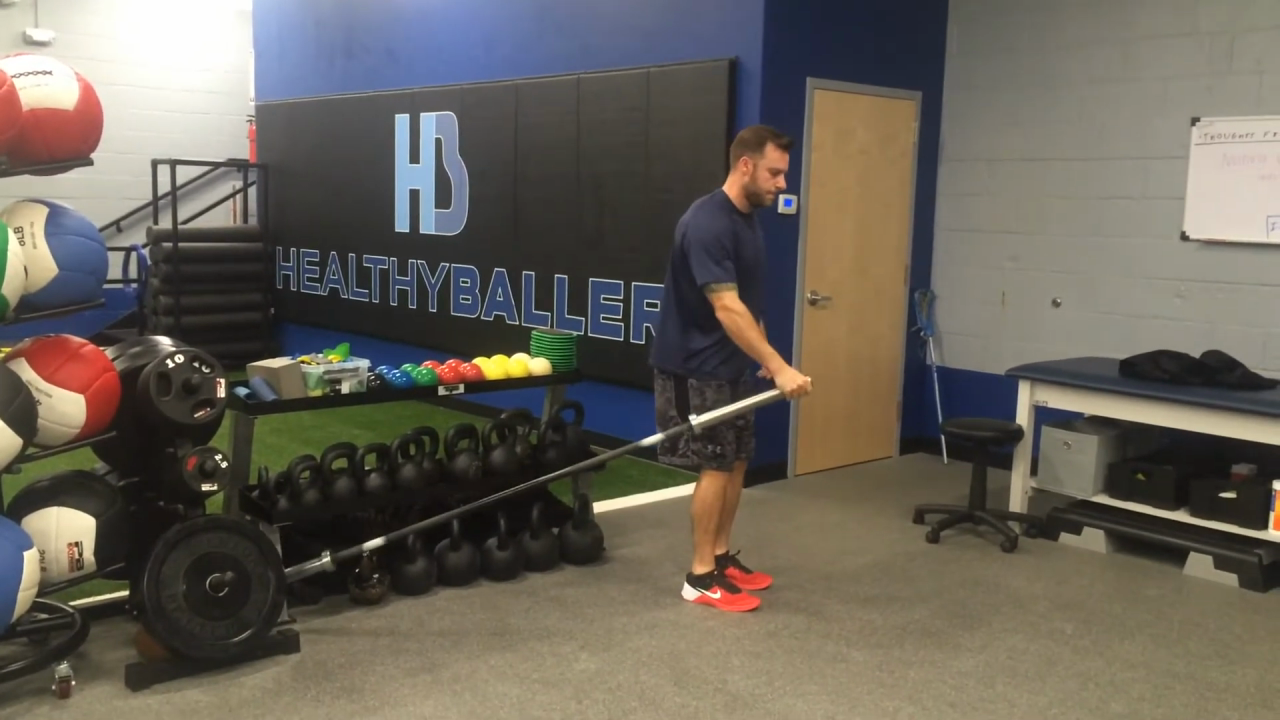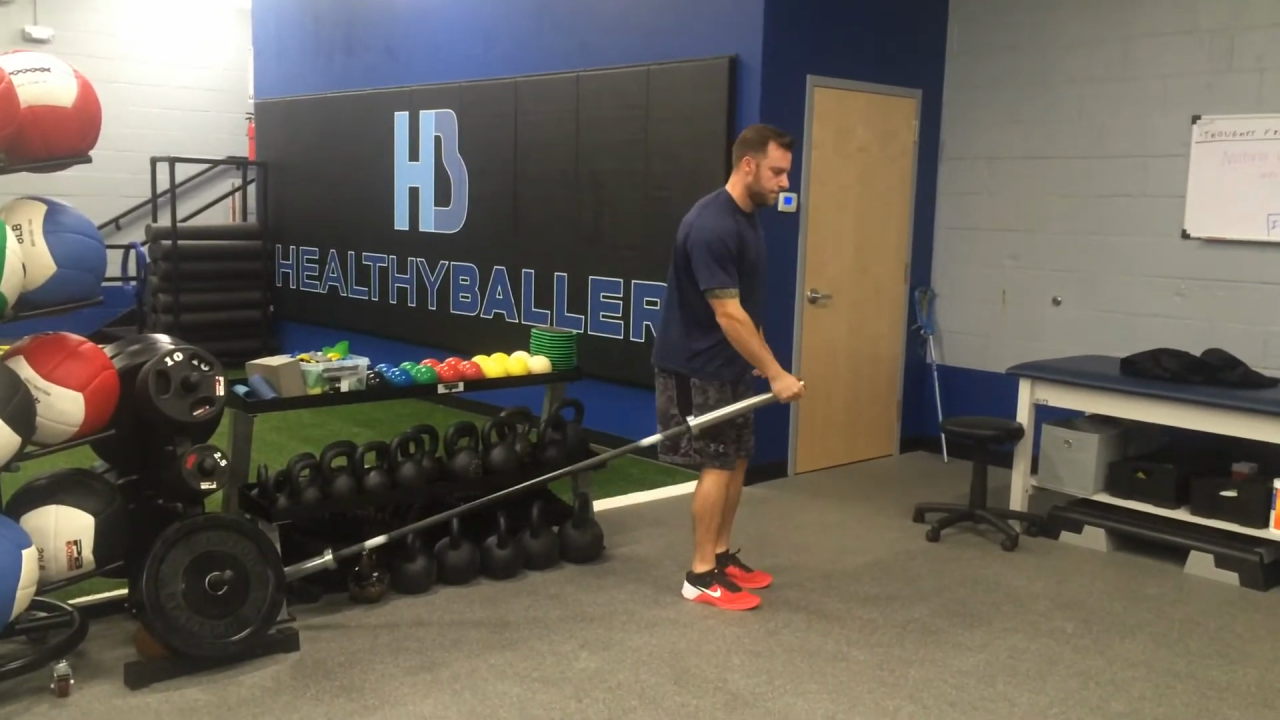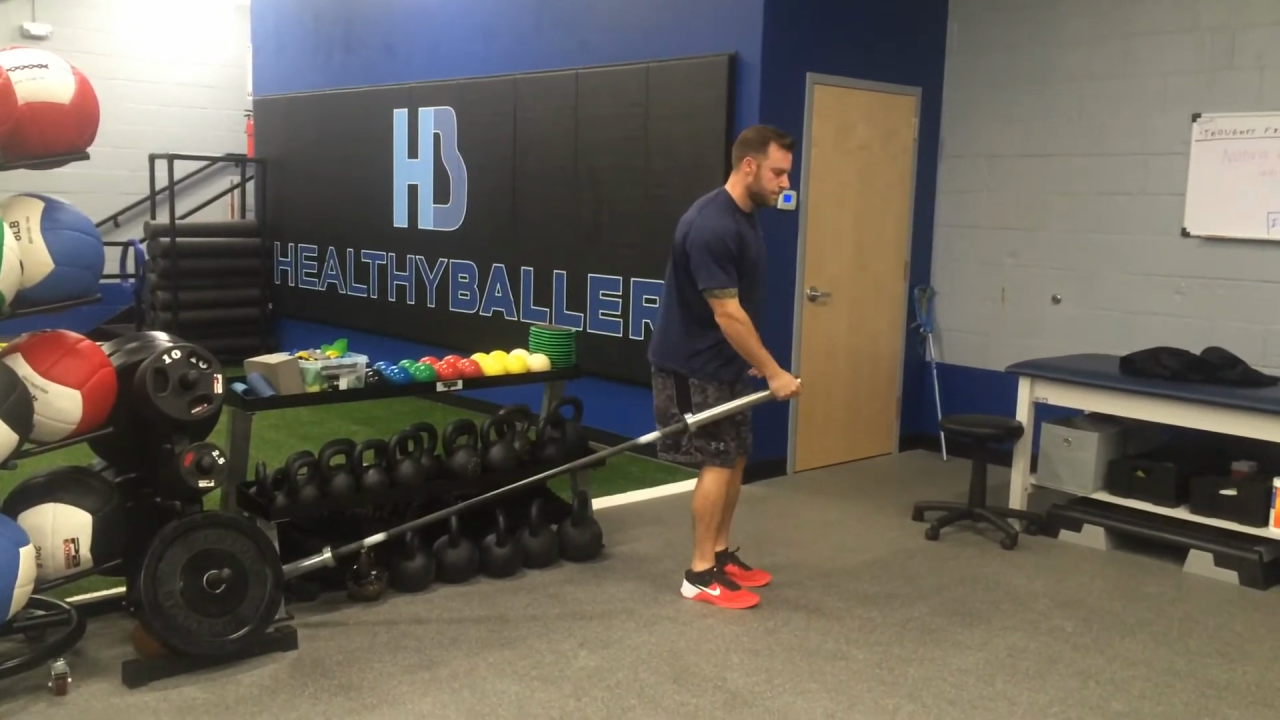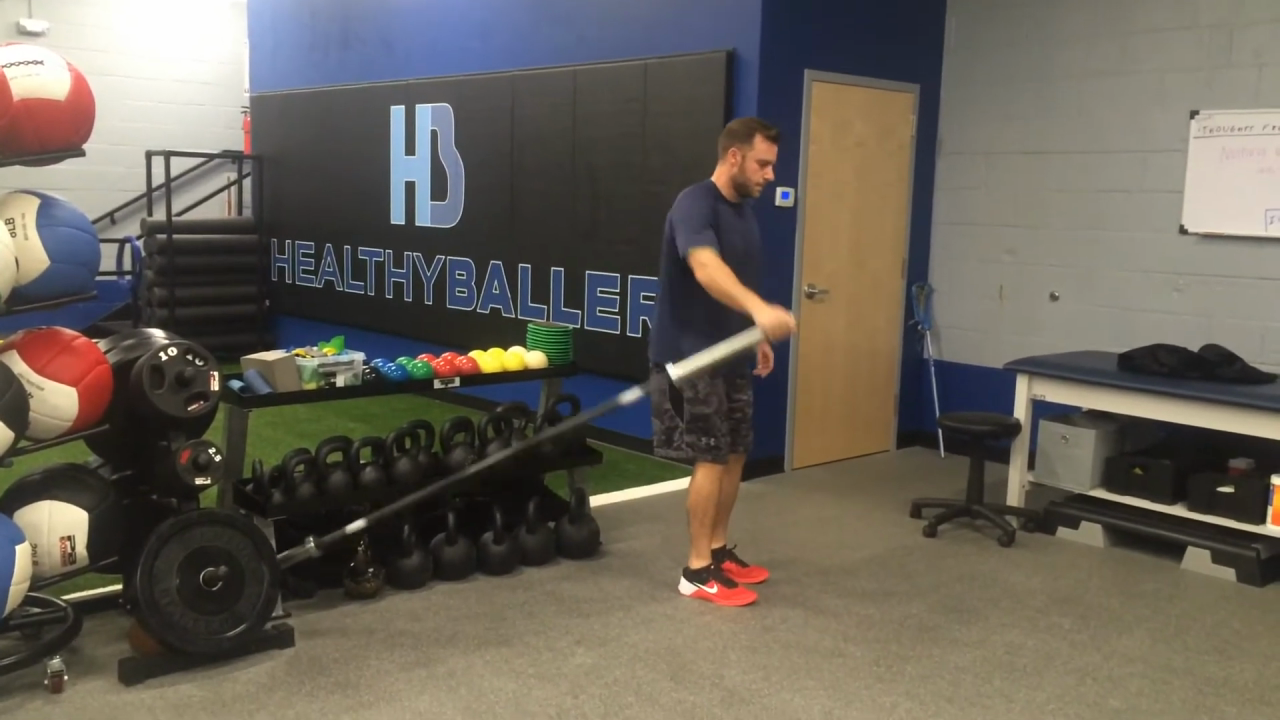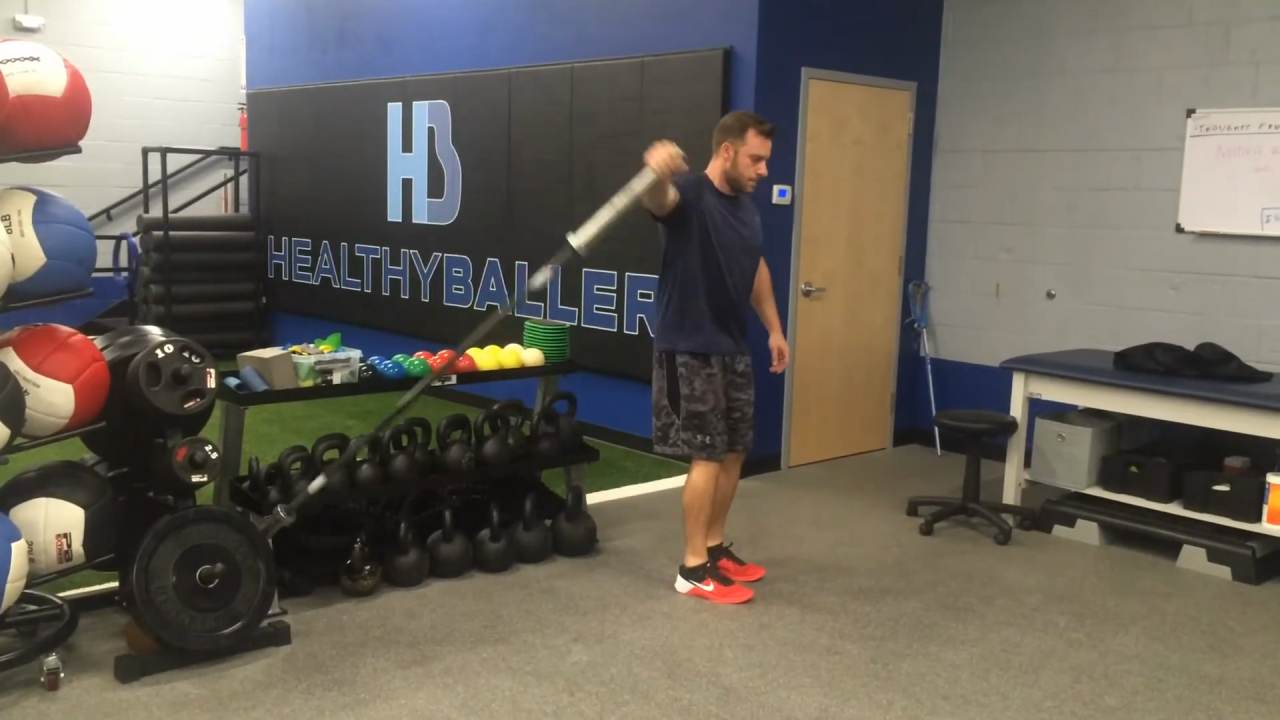
dt=0.3s
person 1, frame 1
left shoulder: (746, 217)
right shoulder: (708, 223)
right elbow: (727, 308)
left wrist: (761, 357)
right wrist: (779, 367)
left hip: (731, 365)
right hip: (697, 366)
left knee: (735, 463)
right knee: (715, 466)
left ankle: (721, 556)
right ankle: (700, 576)
person 1, frame 2
left shoulder: (747, 216)
right shoulder: (712, 225)
right elbow: (727, 314)
left wrist: (759, 357)
right wrist: (776, 373)
left hip: (728, 363)
right hip: (697, 365)
left knee: (735, 461)
right knee: (717, 464)
left ankle: (721, 555)
right ankle: (701, 575)
person 1, frame 3
left shoulder: (744, 216)
right shoulder: (713, 224)
right elbow: (726, 313)
left wrist: (754, 358)
right wrist: (774, 372)
left hip: (724, 361)
right hip: (693, 363)
left knee: (735, 458)
right knee: (718, 462)
left ankle: (720, 553)
right ankle: (701, 573)
person 1, frame 4
left shoulder: (743, 209)
right shoulder: (696, 206)
right elbow: (707, 267)
left wrist: (758, 339)
right wrist: (758, 310)
left hip: (728, 355)
right hip: (691, 357)
left knee: (733, 455)
right knee: (710, 457)
left ankle: (718, 550)
right ankle: (697, 570)
person 1, frame 5
left shoulder: (746, 205)
right shoulder: (691, 194)
left elbow: (755, 270)
right elbow: (658, 198)
left wrist: (774, 330)
right wrist: (657, 168)
left hip: (733, 349)
right hip: (690, 349)
left knee: (734, 452)
right knee: (707, 456)
left ankle: (715, 547)
right ankle: (694, 569)
